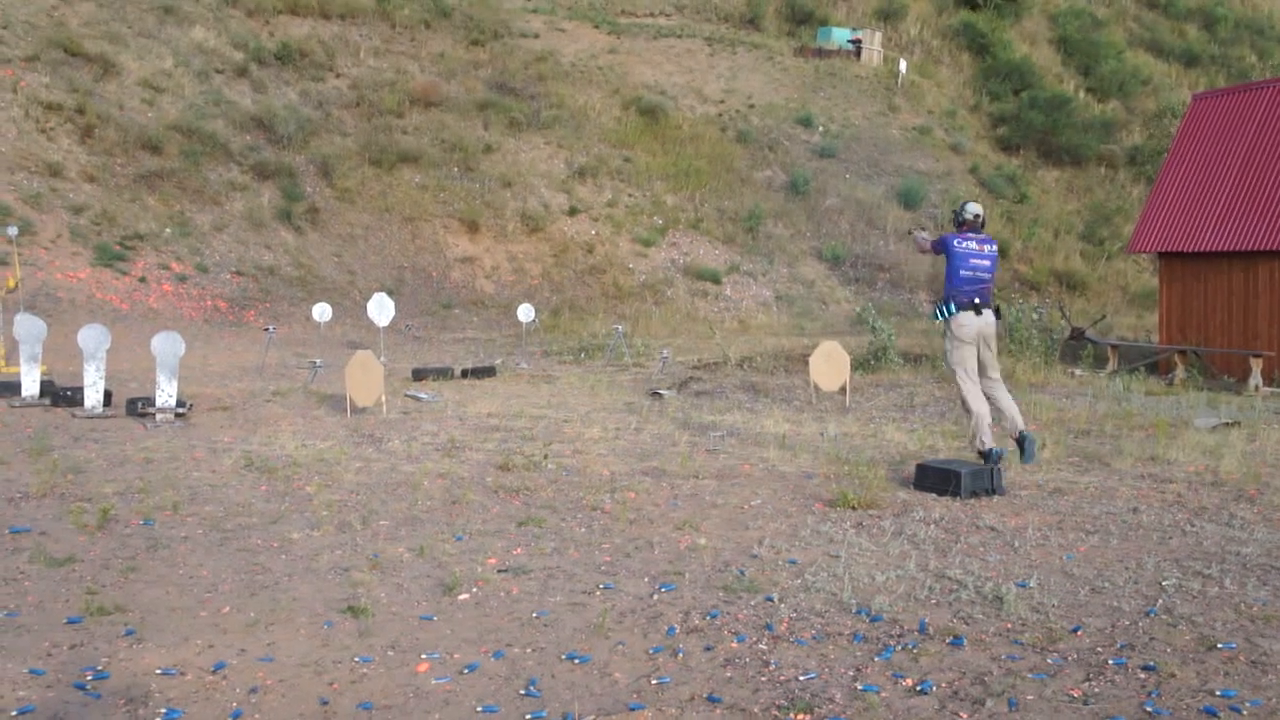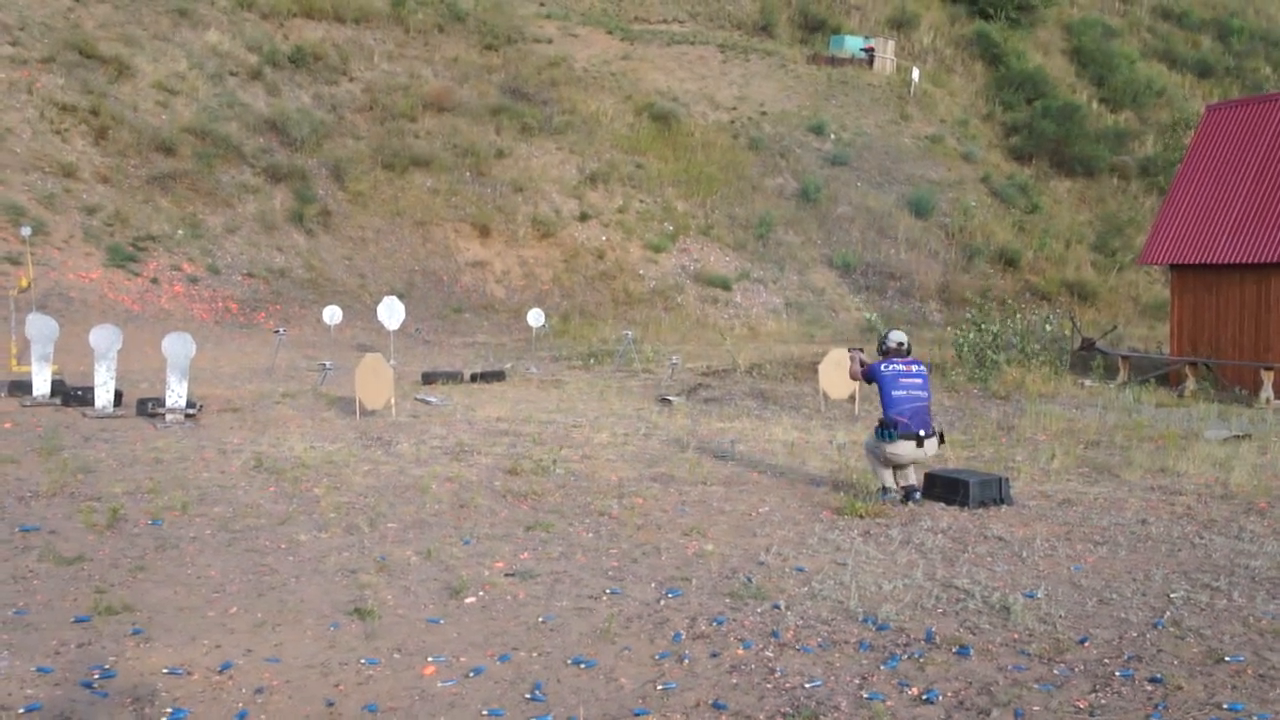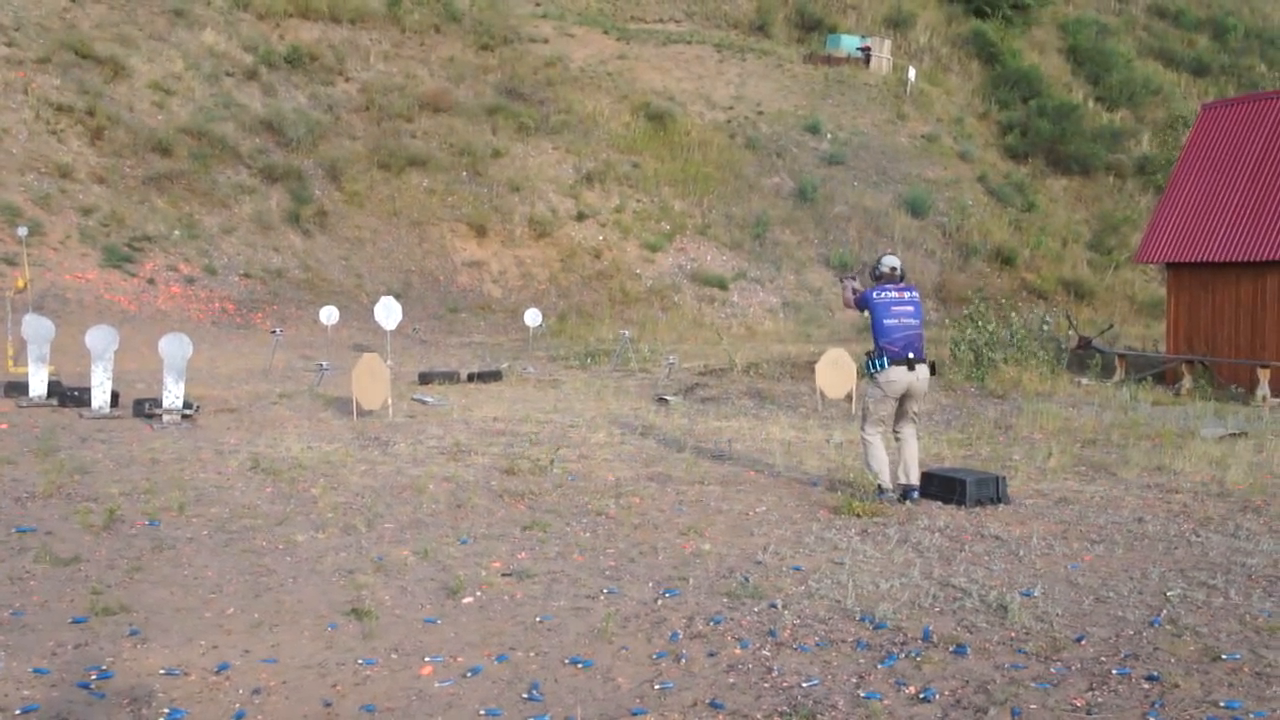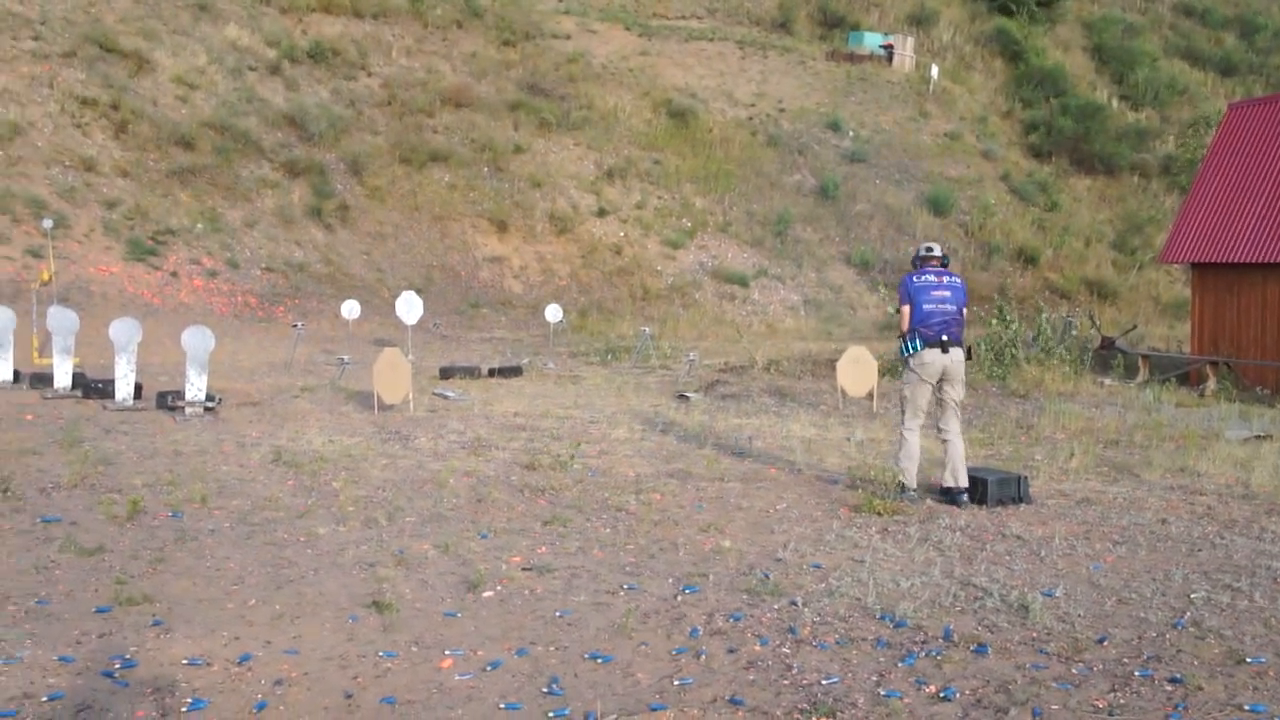
dt=1s
person 1, frame 1
left shoulder: (951, 240)
right shoulder: (992, 244)
left elbow: (925, 248)
left wrist: (918, 238)
right wrist: (927, 236)
left hip: (960, 319)
right hip: (986, 319)
left knee: (968, 387)
right knee: (992, 382)
left ankle: (988, 447)
right ankle: (1021, 434)
person 1, frame 2
left shoulder: (880, 367)
right shoulder: (921, 368)
left elbow: (855, 375)
left wrist: (855, 359)
left hip: (900, 445)
right hip: (928, 447)
left knee: (873, 445)
left ankle: (889, 489)
right ankle: (910, 488)
person 1, frame 3
left shoulder: (872, 295)
right shoulder: (914, 294)
left elbow: (849, 303)
left wrist: (847, 287)
left hip: (889, 372)
right hip: (920, 371)
left knee: (872, 432)
right knee: (907, 430)
left ankle: (886, 488)
right ankle: (910, 486)
person 1, frame 4
left shoulder: (909, 281)
right shoulder: (958, 283)
left elbow: (904, 326)
right elbow: (962, 321)
left hip: (923, 355)
right hip: (954, 355)
left knee: (911, 425)
right knee: (951, 426)
left ankle: (908, 487)
right ankle: (958, 488)
